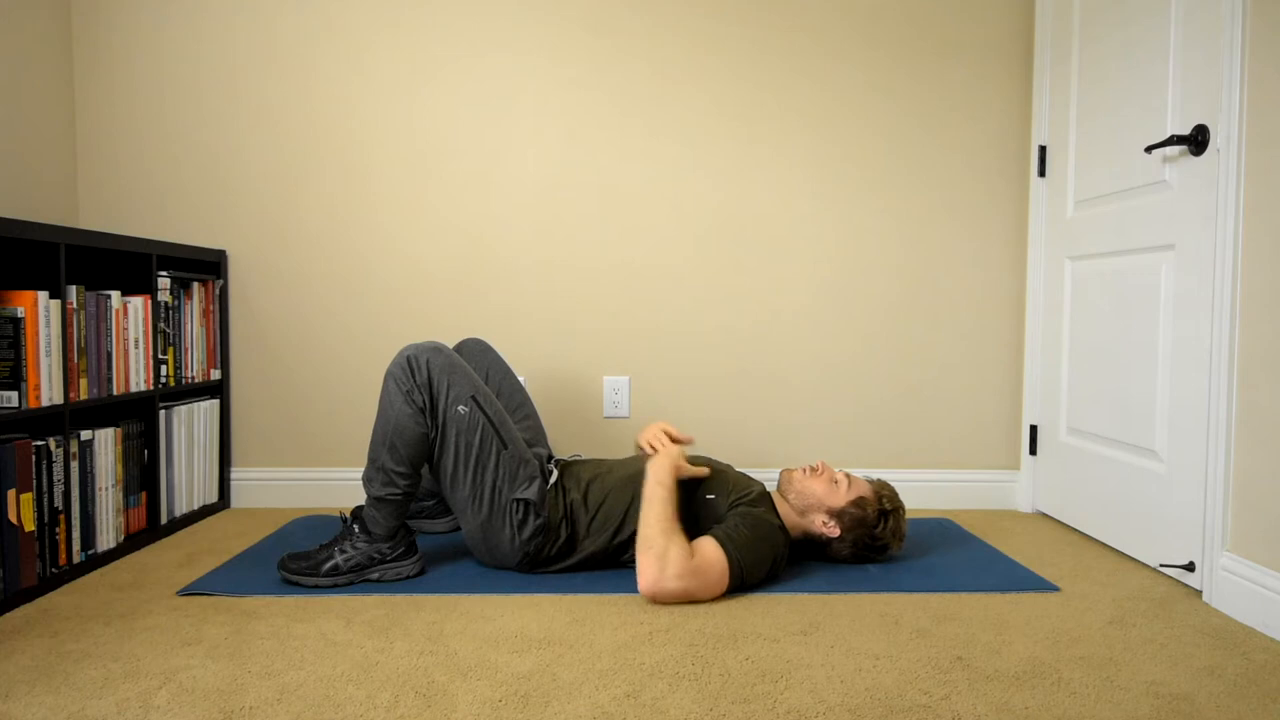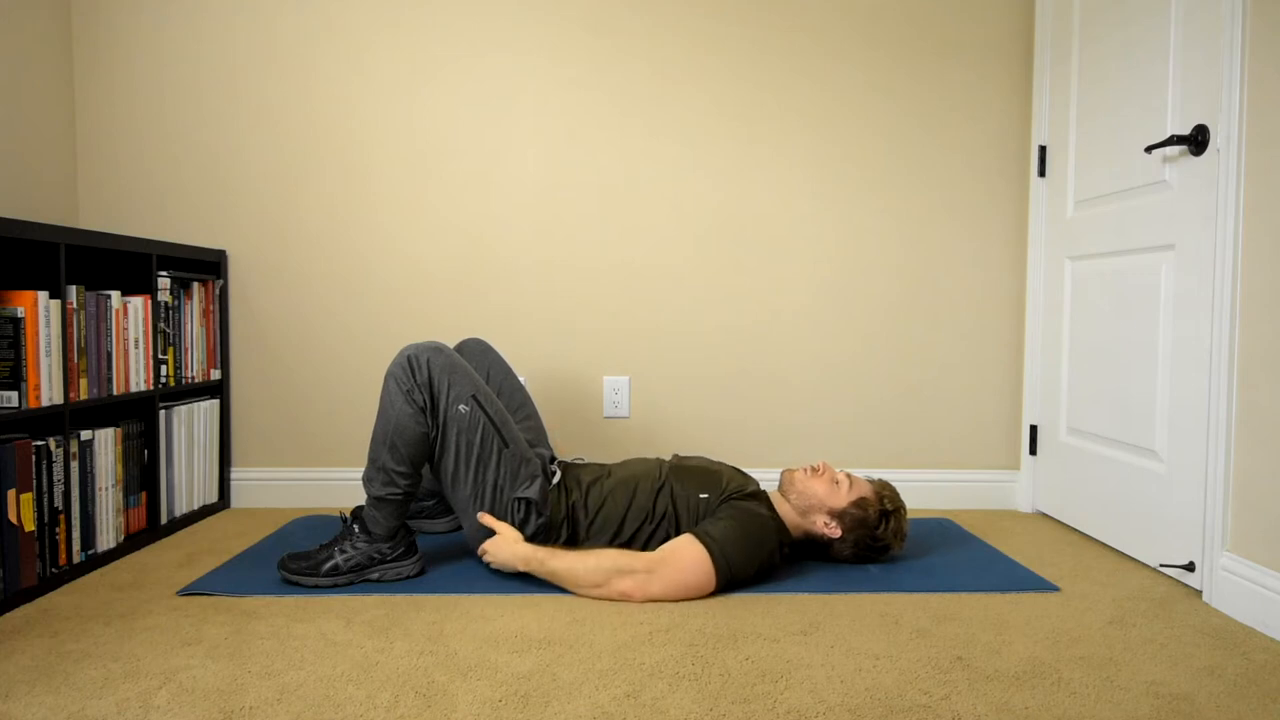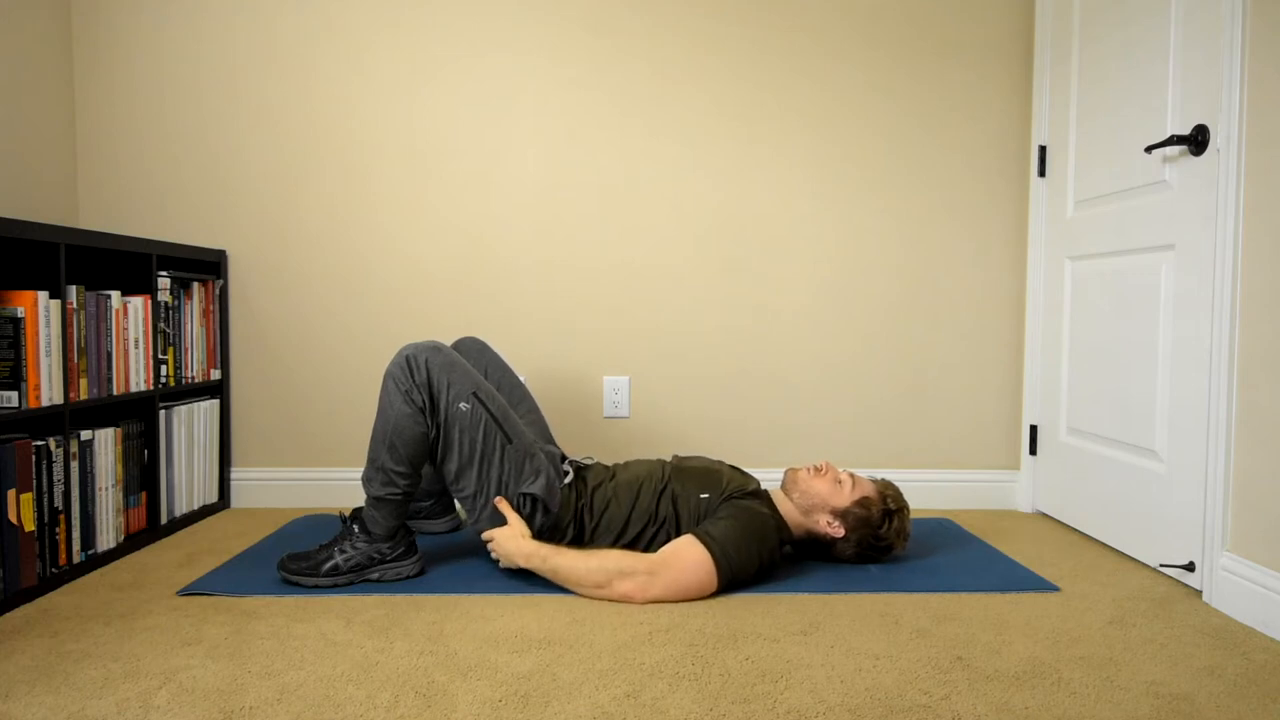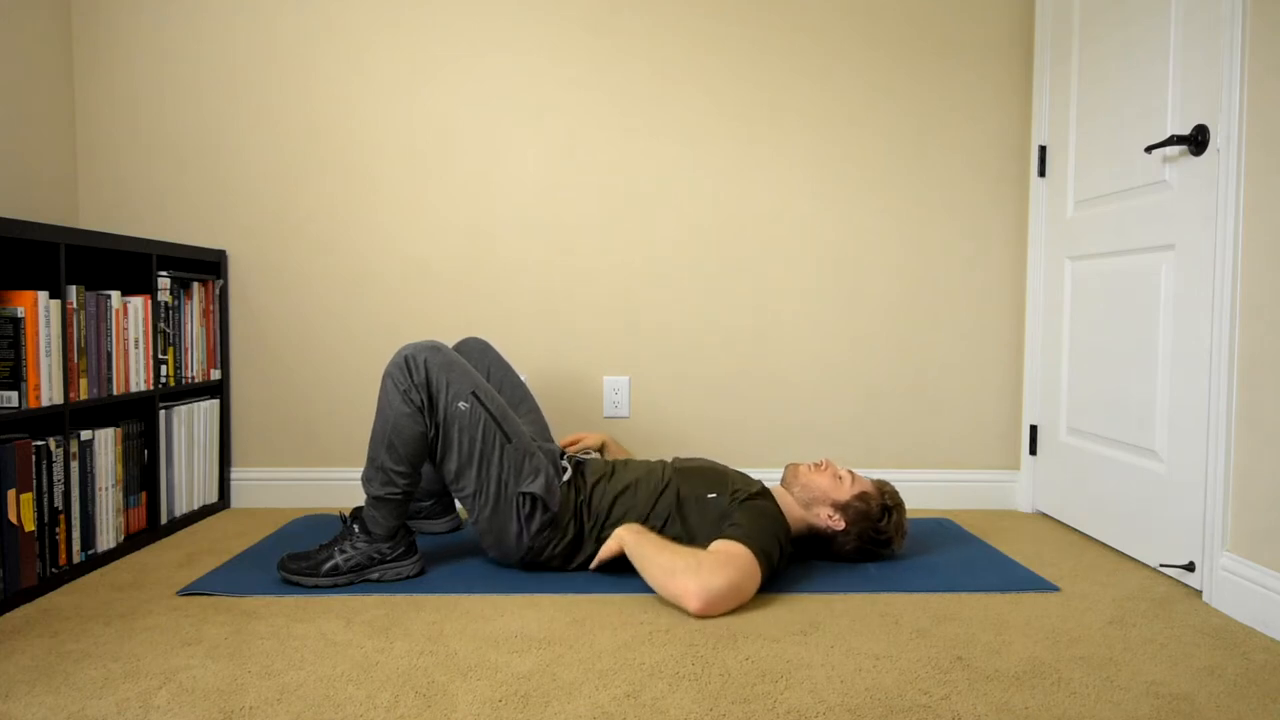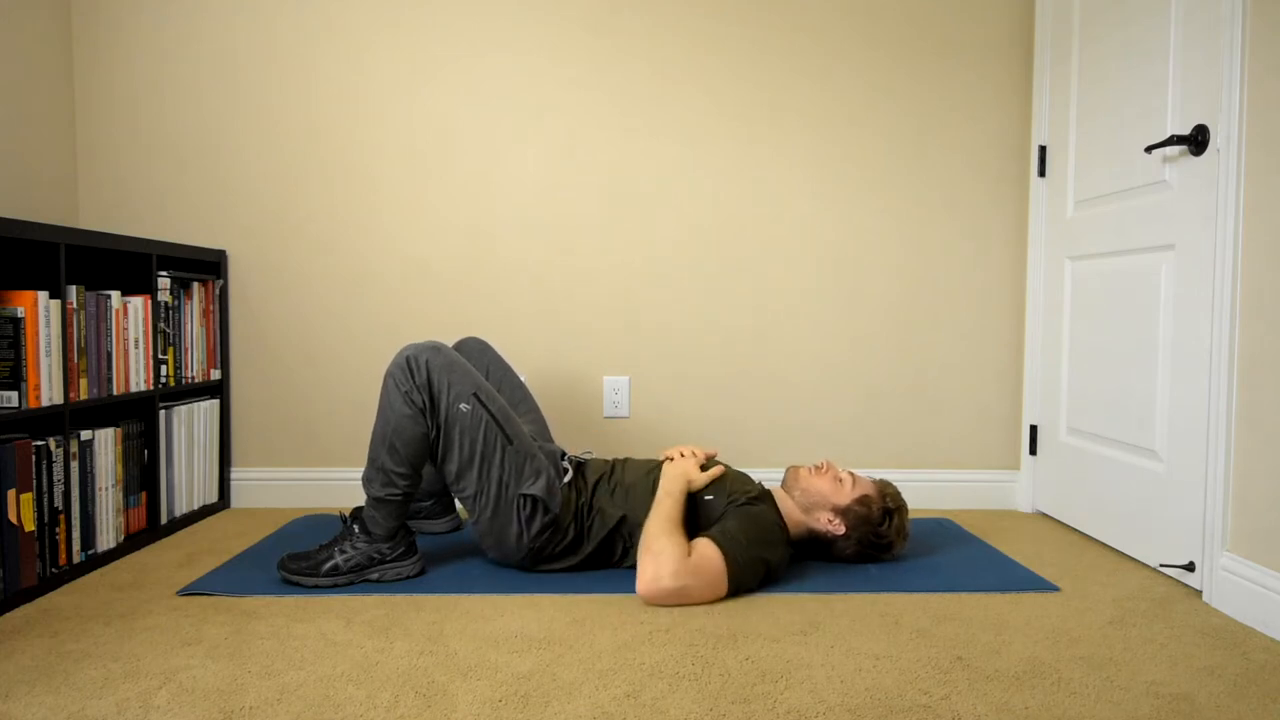
dt=1s
person 1, frame 1
left shoulder: (761, 538)
right shoulder: (755, 505)
left elbow: (659, 579)
left wrist: (663, 470)
right wrist: (665, 451)
left hip: (524, 521)
right hip: (552, 480)
left knee: (422, 365)
right knee: (470, 353)
left ankle: (377, 542)
right ankle: (424, 503)
person 1, frame 2
left shoulder: (752, 535)
right shoulder: (748, 503)
left elbow: (640, 578)
left wrist: (524, 555)
left hip: (531, 512)
right hip: (557, 481)
left knee: (423, 364)
right knee: (472, 352)
left ankle: (379, 542)
right ankle: (429, 499)
person 1, frame 3
left shoulder: (752, 533)
right shoulder: (752, 503)
left elbow: (642, 580)
left wrist: (528, 553)
left hip: (539, 508)
right hip: (566, 478)
left knee: (421, 365)
right knee: (467, 351)
left ankle: (379, 542)
right ankle: (427, 502)
person 1, frame 4
left shoulder: (763, 529)
right shoulder: (755, 503)
left elbow: (702, 590)
left wrist: (630, 533)
right wrist: (607, 446)
left hip: (534, 514)
right hip: (564, 478)
left knee: (420, 363)
right knee: (470, 353)
left ankle: (380, 541)
right ankle: (429, 502)
person 1, frame 5
left shoulder: (760, 541)
right shoulder: (759, 507)
left elbow: (658, 580)
left wrist: (675, 479)
right wrist: (687, 468)
left hip: (536, 517)
right hip: (565, 477)
left knee: (422, 365)
right knee: (470, 352)
left ankle: (379, 542)
right ankle: (428, 503)
